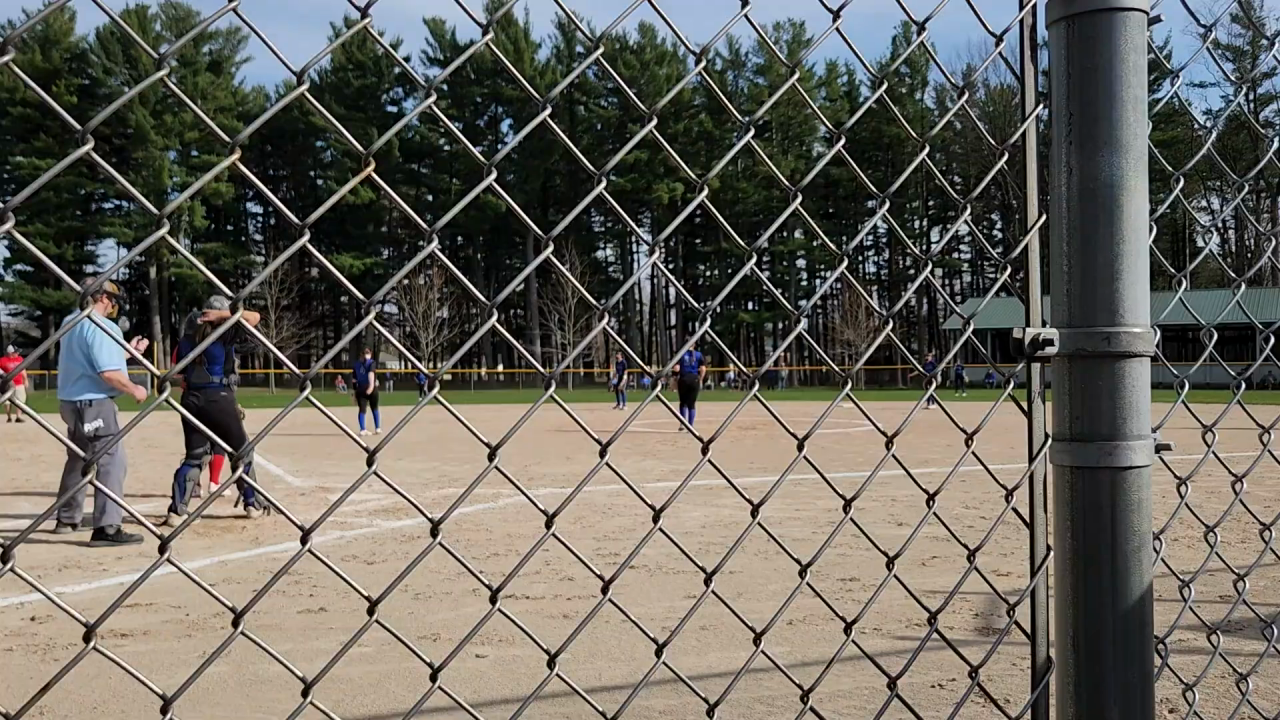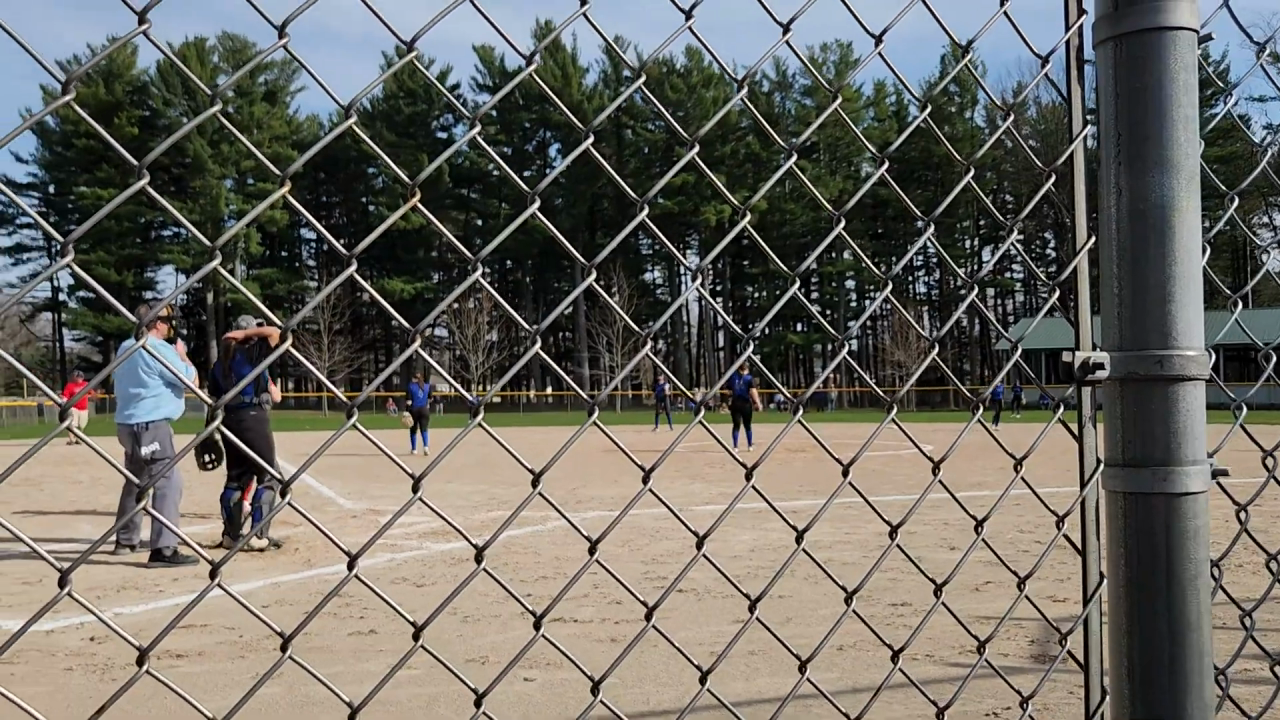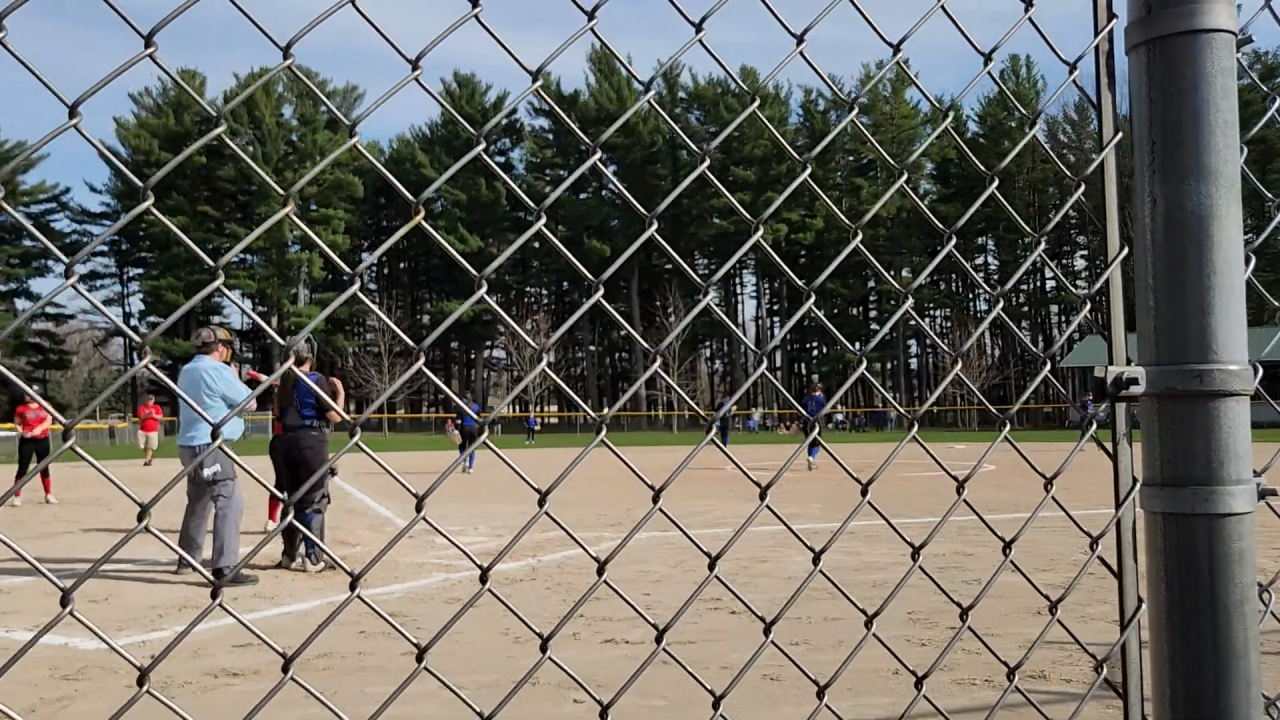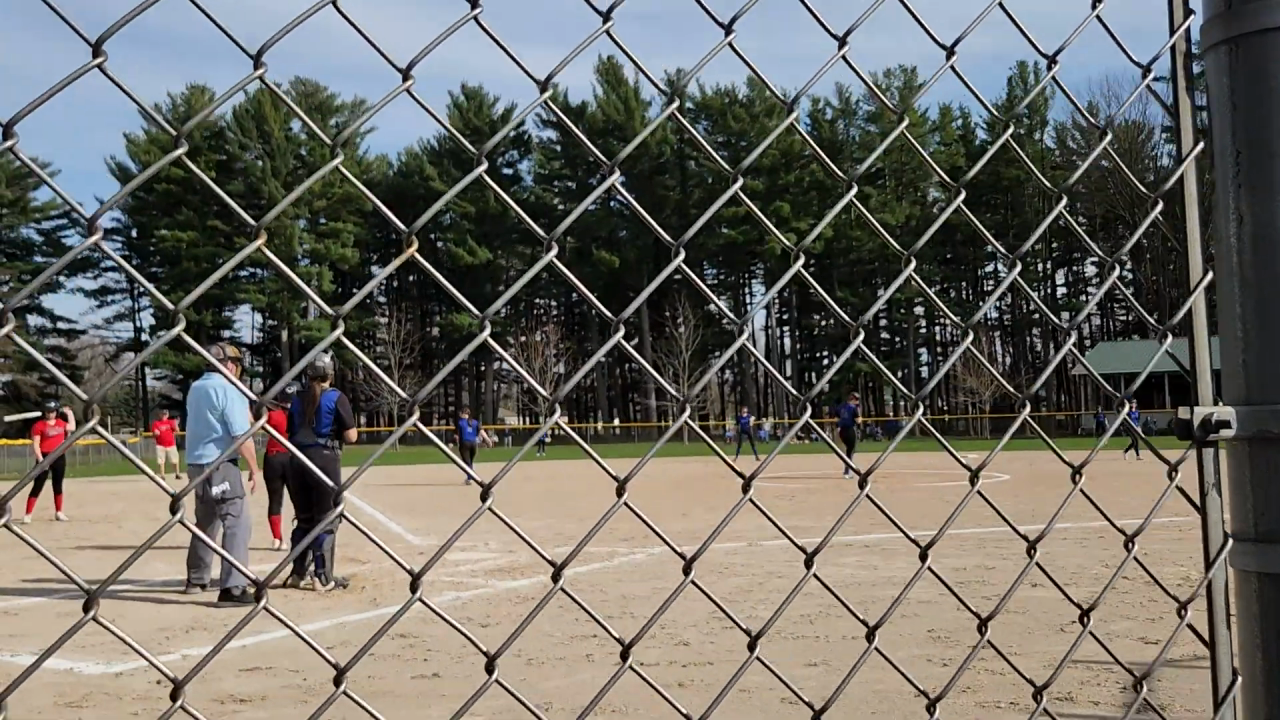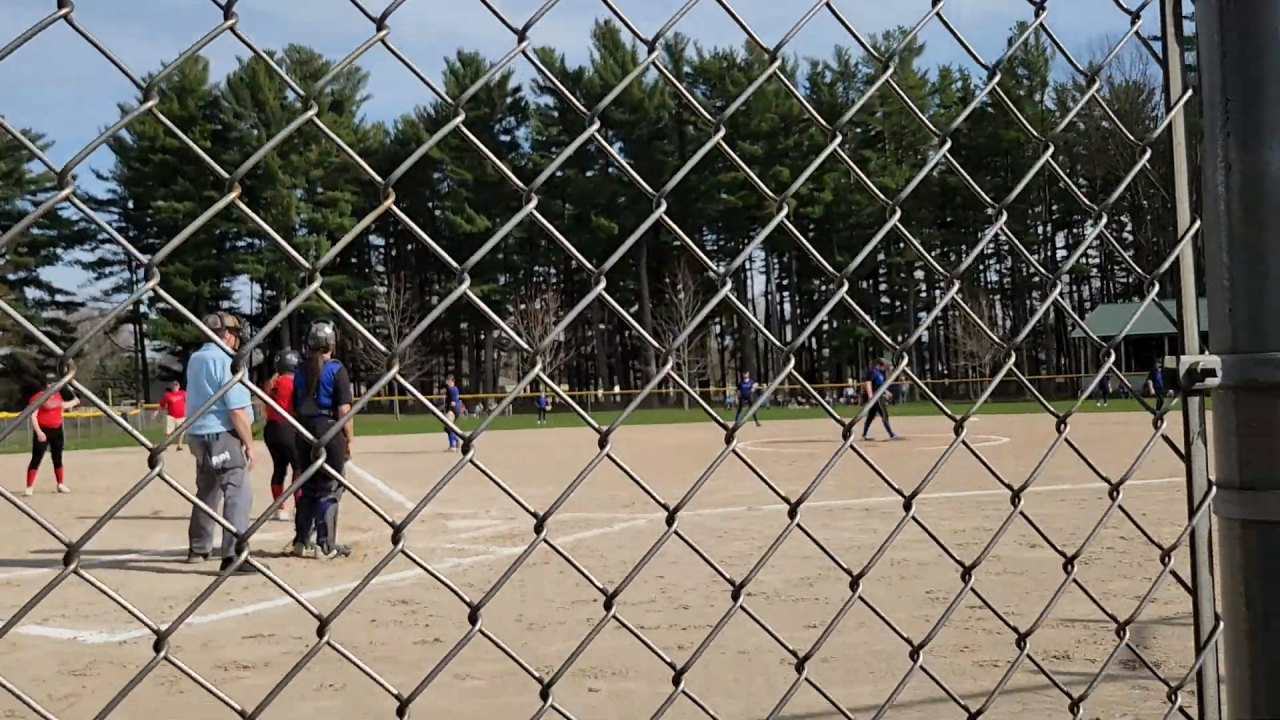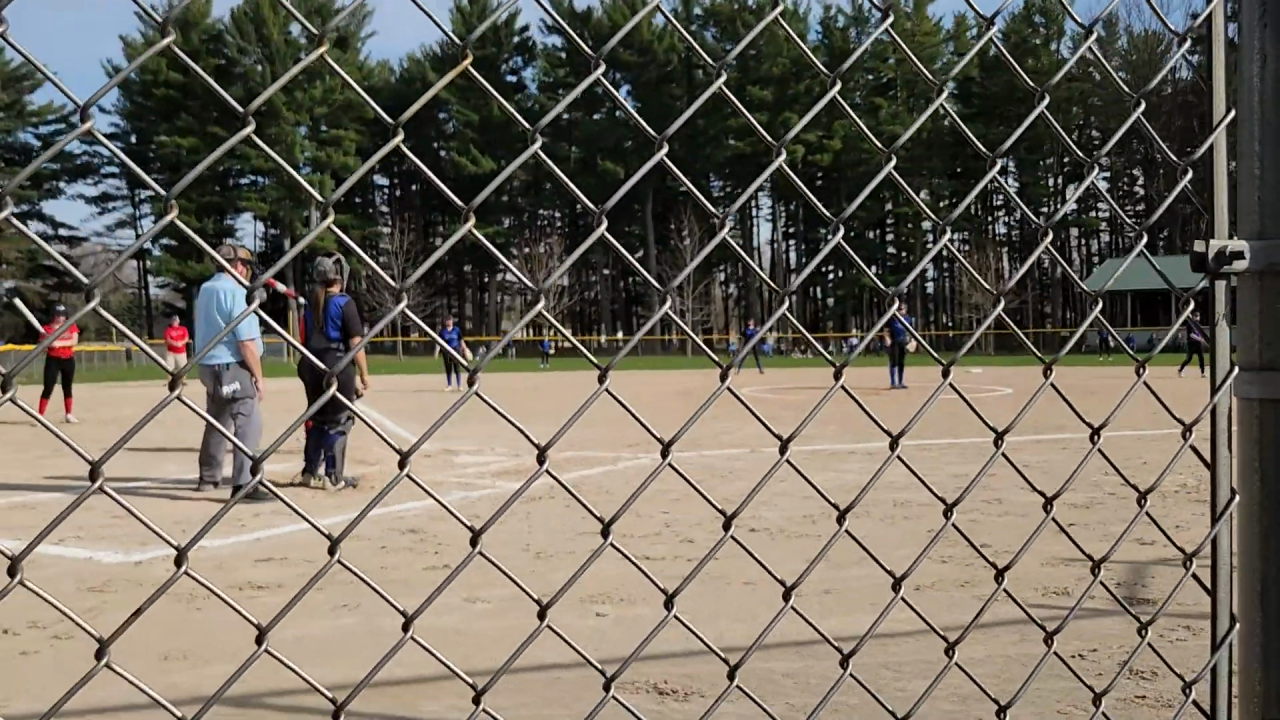
dt=0.7s
person 1, frame 1
left shoulder: (71, 323)
right shoulder: (100, 325)
right elbow: (108, 372)
left wrist: (130, 350)
right wrist: (133, 389)
left hip: (72, 402)
right hip: (94, 403)
left knee: (78, 460)
right knee: (112, 461)
left ankle: (67, 518)
right ankle: (106, 529)
person 1, frame 2
left shoulder: (125, 348)
right shoulder: (158, 348)
right elbow: (192, 381)
right wrist: (182, 354)
left hip: (128, 424)
right hip: (151, 426)
left knee: (136, 482)
right knee: (169, 483)
left ankle: (125, 540)
right ankle: (163, 550)
person 1, frame 3
left shoulder: (186, 371)
right shoulder: (219, 371)
right elbow: (250, 403)
right wrist: (235, 378)
left hip: (190, 446)
right hip: (211, 448)
left knee: (198, 503)
right knee: (229, 504)
left ankle: (188, 559)
right ankle: (224, 569)
person 1, frame 4
left shoulder: (194, 390)
right shoulder: (229, 390)
right elbow: (241, 437)
left wrist: (245, 415)
right wrist: (254, 469)
left hip: (197, 464)
right hip: (221, 466)
left knee: (205, 522)
right knee: (237, 523)
left ankle: (196, 579)
right ankle: (232, 589)
person 1, frame 5
left shoulder: (194, 360)
right shoulder: (228, 363)
right elbow: (237, 410)
right wrist: (249, 444)
left hip: (198, 434)
right hip: (222, 436)
left knee: (207, 492)
right knee: (238, 494)
left ankle: (198, 549)
right ankle: (233, 559)
person 1, frame 6
left shoulder: (204, 290)
right shoulder: (238, 293)
right elbow: (246, 342)
right wrist: (259, 377)
left hip: (208, 365)
right hip: (232, 367)
left knee: (216, 422)
right knee: (248, 424)
left ankle: (208, 477)
right ankle: (244, 486)
person 2, frame 1
left shoulder: (187, 340)
right shoulder: (223, 335)
left elbow: (181, 373)
right elbow: (254, 317)
right wrist: (222, 316)
left hip: (191, 399)
right hip: (219, 398)
left knee: (194, 456)
right knee: (241, 451)
left ankle: (176, 512)
right ankle: (252, 504)
person 2, frame 2
left shoulder: (220, 363)
right shoulder: (252, 354)
left elbow: (214, 401)
right elbow: (275, 331)
right wrist: (246, 334)
left hip: (230, 421)
right hip: (254, 419)
left knee: (235, 479)
right knee: (268, 477)
left ankle: (230, 535)
right ankle: (258, 535)
person 2, frame 3
left shoulder: (284, 383)
right shoulder: (316, 380)
left elbow: (283, 416)
right elbow: (334, 416)
right wrist: (340, 392)
left hip: (287, 441)
right hip: (312, 441)
left knee: (294, 499)
right knee: (315, 500)
left ankle: (290, 555)
right ankle: (313, 559)
person 2, frame 4
left shoulder: (298, 400)
right shoulder: (336, 397)
left elbow: (291, 433)
right elbow: (351, 436)
right wrist: (335, 431)
left hip: (298, 459)
right hip: (324, 458)
left knee: (304, 518)
right knee: (326, 519)
left ankle: (298, 574)
right ankle: (323, 577)
person 2, frame 5
left shoulder: (300, 370)
right shoulder: (336, 369)
left elbow: (295, 406)
right elbow: (344, 409)
right wrist: (348, 437)
left hip: (303, 430)
right hip: (328, 429)
left knee: (308, 486)
right knee: (330, 488)
left ankle: (301, 542)
right ankle: (325, 545)
person 2, frame 6
left shoulder: (311, 304)
right shoulder: (344, 302)
left elbow: (308, 339)
right elbow: (355, 342)
right wrist: (364, 373)
left hip: (314, 365)
right hip: (339, 364)
left knee: (318, 419)
right knee: (339, 421)
left ankle: (310, 472)
right ankle: (334, 477)
